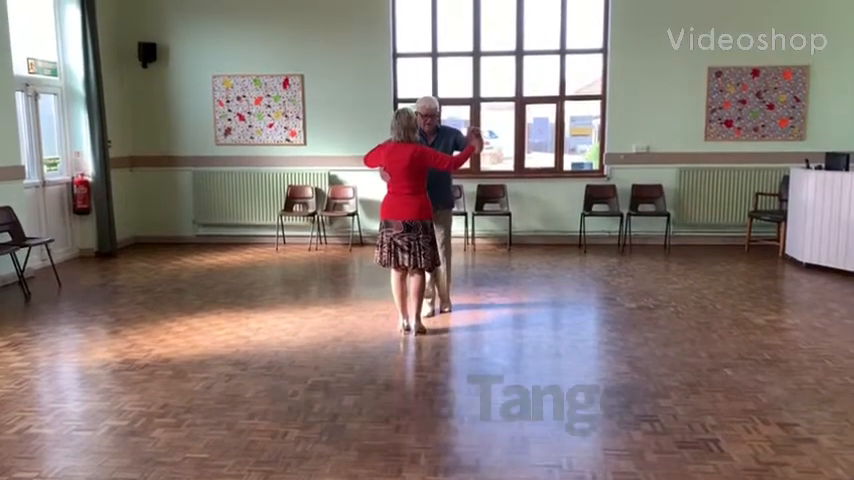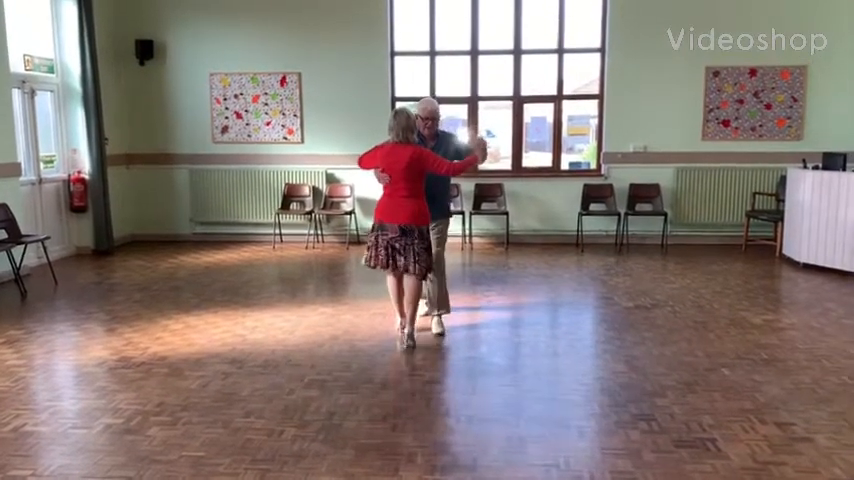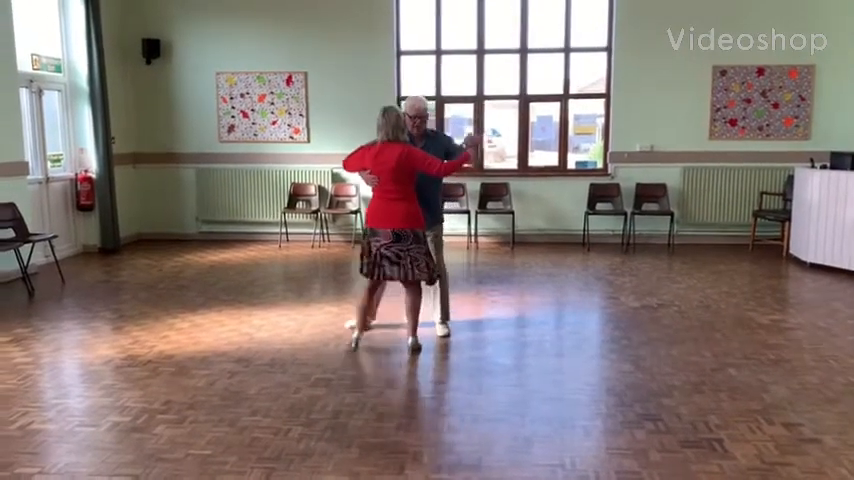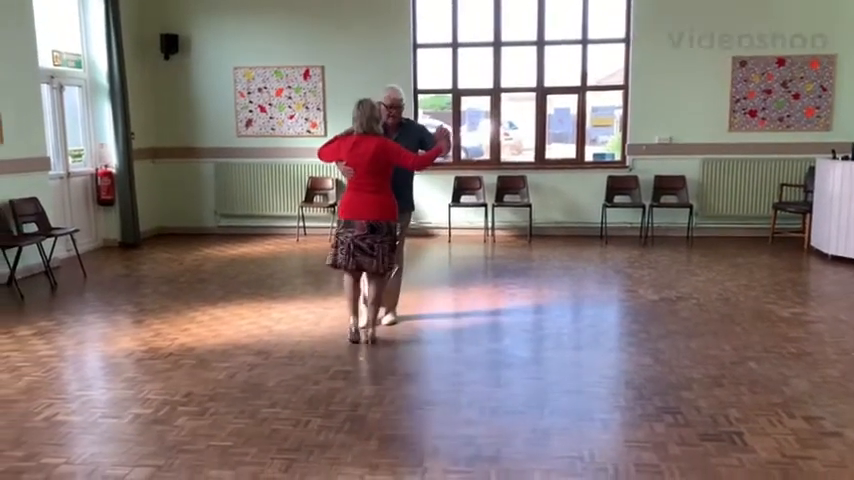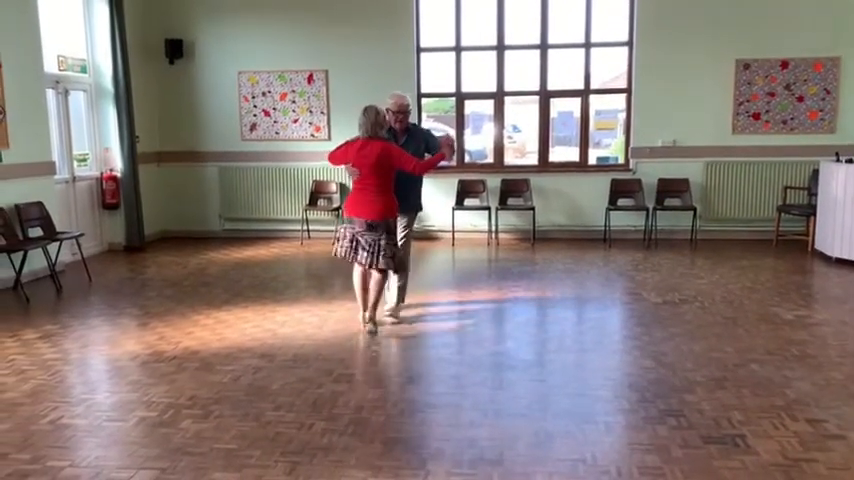
dt=0.7s
person 1, frame 1
left shoulder: (386, 151)
right shoulder: (420, 152)
left elbow: (368, 160)
right elbow: (451, 163)
right wrist: (472, 146)
left hip: (391, 215)
right hip: (416, 215)
left knee: (397, 269)
right knee: (417, 269)
left ankle: (403, 319)
right ankle: (415, 320)
person 1, frame 2
left shoulder: (382, 151)
right shoulder: (419, 154)
left elbow: (362, 162)
right elbow: (450, 169)
right wrist: (476, 157)
left hip: (386, 217)
right hip: (413, 219)
left knee: (392, 271)
right knee: (414, 274)
left ankle: (400, 319)
right ankle: (409, 328)
person 1, frame 3
left shoulder: (370, 153)
right shoulder: (408, 153)
left elbow: (347, 164)
right elbow: (441, 169)
right wrist: (468, 155)
left hip: (377, 222)
right hip: (406, 223)
left knee: (374, 281)
right knee: (411, 281)
left ankle: (358, 332)
right ankle: (412, 337)
person 1, frame 4
left shoulder: (345, 144)
right shoulder: (384, 145)
left elbow: (322, 153)
right elbow: (416, 163)
left wrist: (344, 135)
right wrist: (440, 148)
left hip: (351, 213)
right hip: (380, 215)
left knee: (352, 270)
right knee: (375, 272)
left ankle: (354, 323)
right ankle: (370, 327)
person 1, frame 5
left shoulder: (353, 148)
right shoulder: (387, 149)
left elbow: (332, 158)
right elbow: (417, 168)
right wrist: (443, 154)
left hip: (355, 212)
right hip: (380, 214)
left knee: (360, 263)
right knee: (380, 266)
left ankle: (364, 312)
right ankle: (371, 315)
person 2, frame 1
left shoulder: (450, 134)
left wrist: (474, 138)
left hip: (442, 203)
left knee: (442, 251)
left ankle: (444, 298)
right ankle: (427, 299)
person 2, frame 2
left shoulder: (450, 141)
left elbow: (471, 158)
right wrist: (380, 174)
left hip: (438, 211)
left knee: (435, 259)
left ankle: (437, 314)
right ankle: (429, 300)
person 2, frame 3
left shoulder: (440, 141)
left wrist: (471, 149)
right wrist: (366, 175)
left hip: (430, 216)
left knee: (436, 267)
left ankle: (441, 319)
right ankle: (367, 314)
person 2, frame 4
left shoulder: (414, 131)
right wrist: (342, 167)
left hip: (400, 205)
left knee: (394, 257)
left ankle: (389, 308)
right ankle: (369, 308)
person 2, frame 5
left shoulder: (420, 135)
right wrist: (351, 169)
left hip: (406, 205)
left knee: (399, 252)
left ankle: (394, 303)
right ankle: (393, 298)
